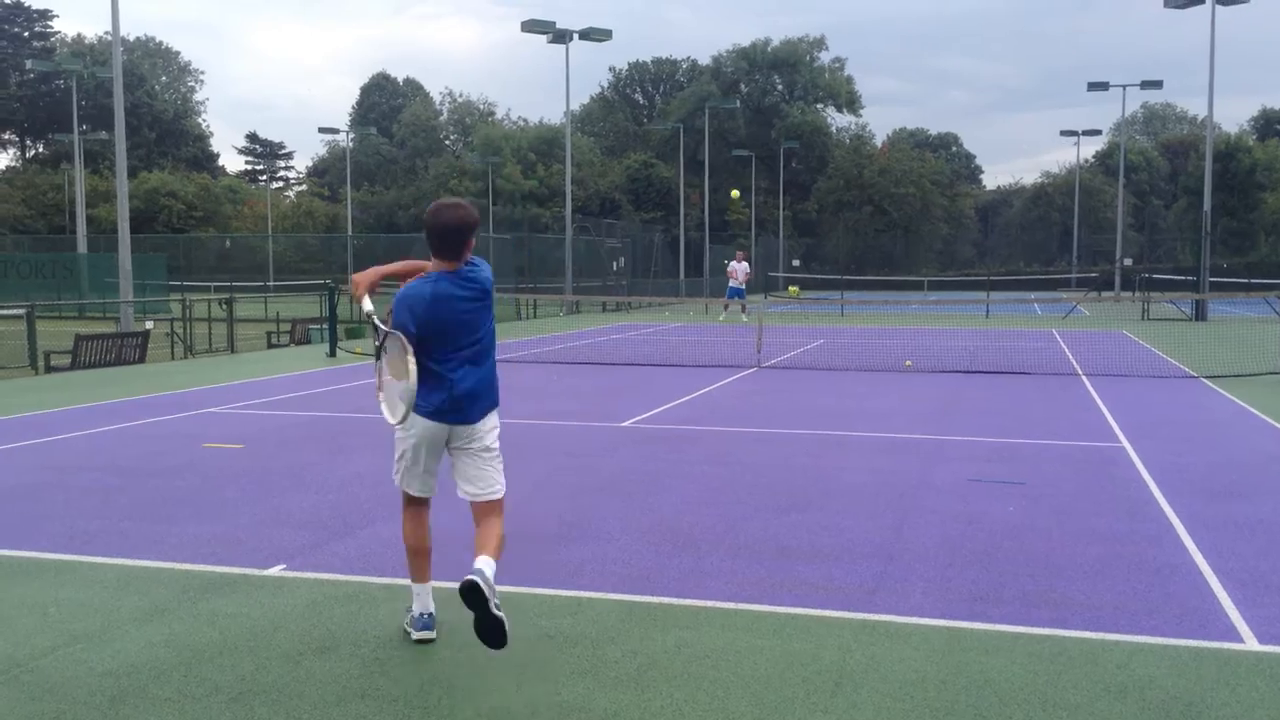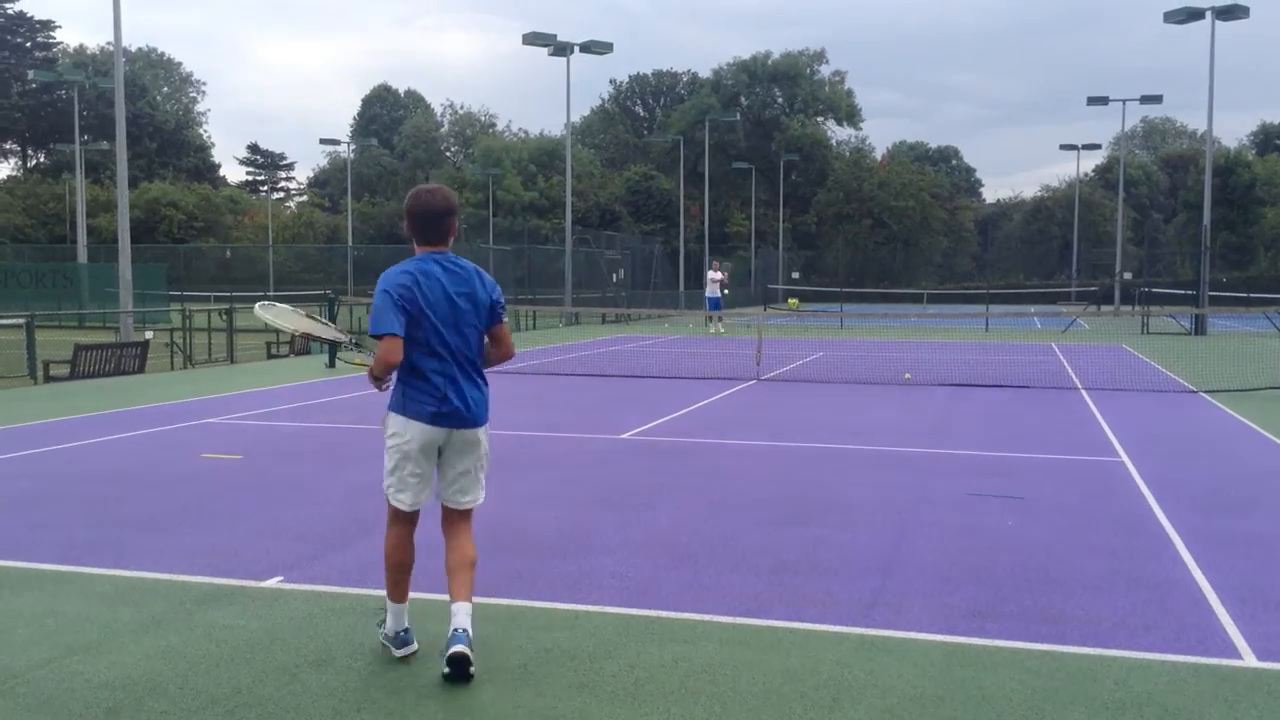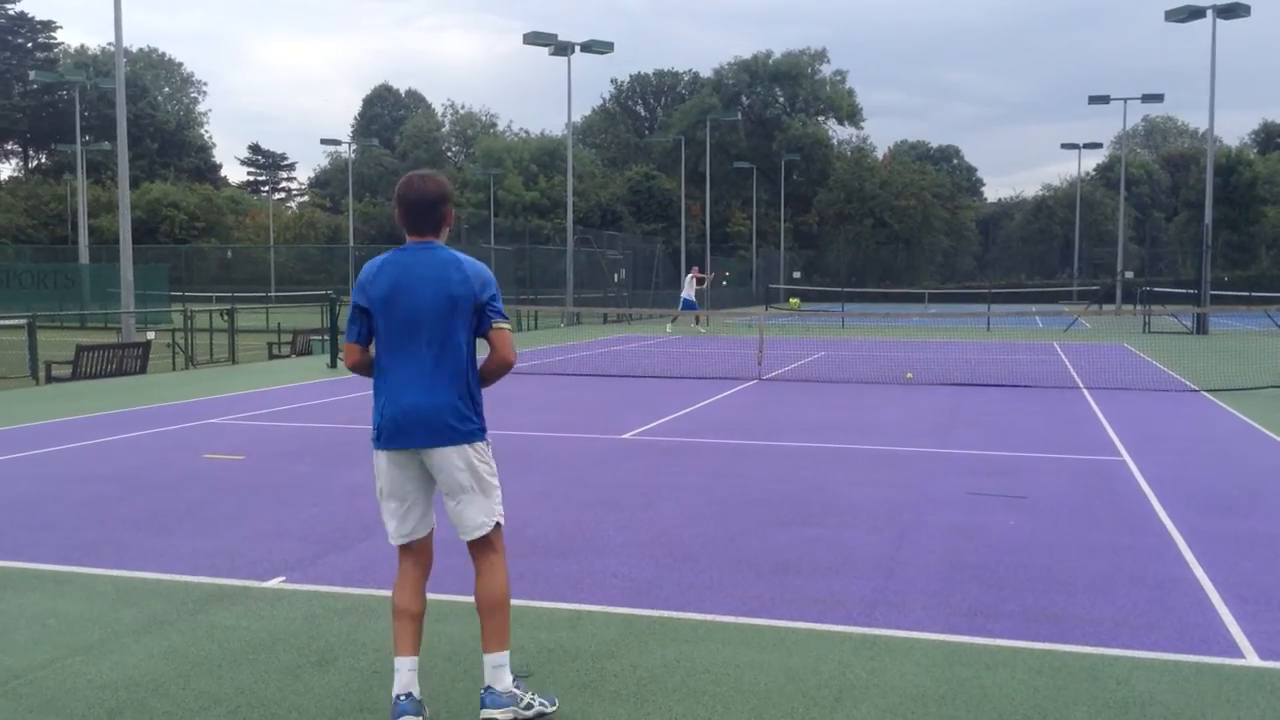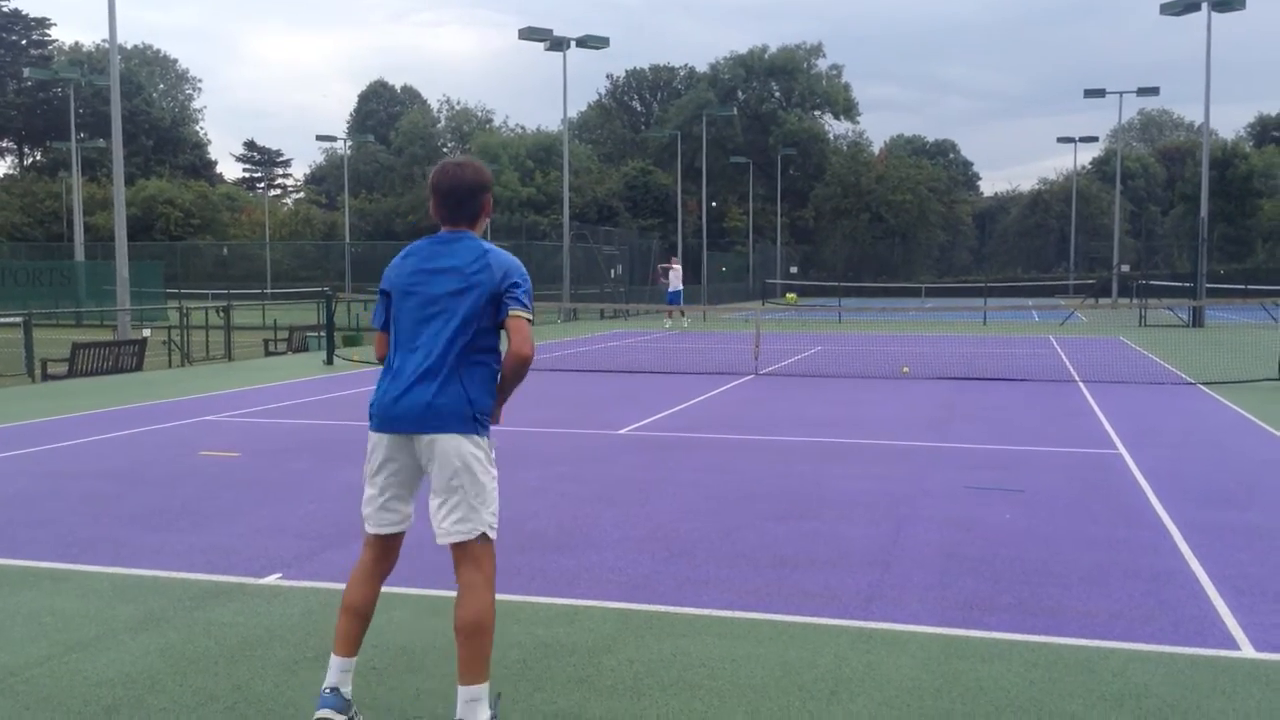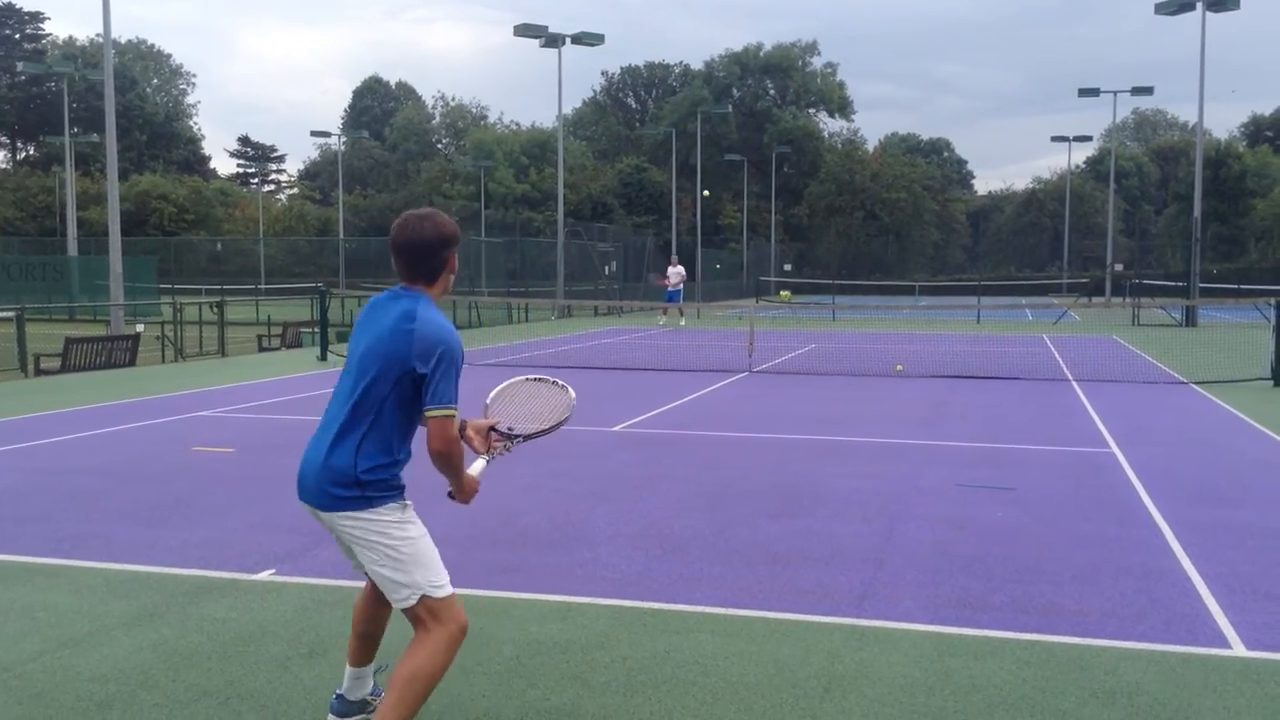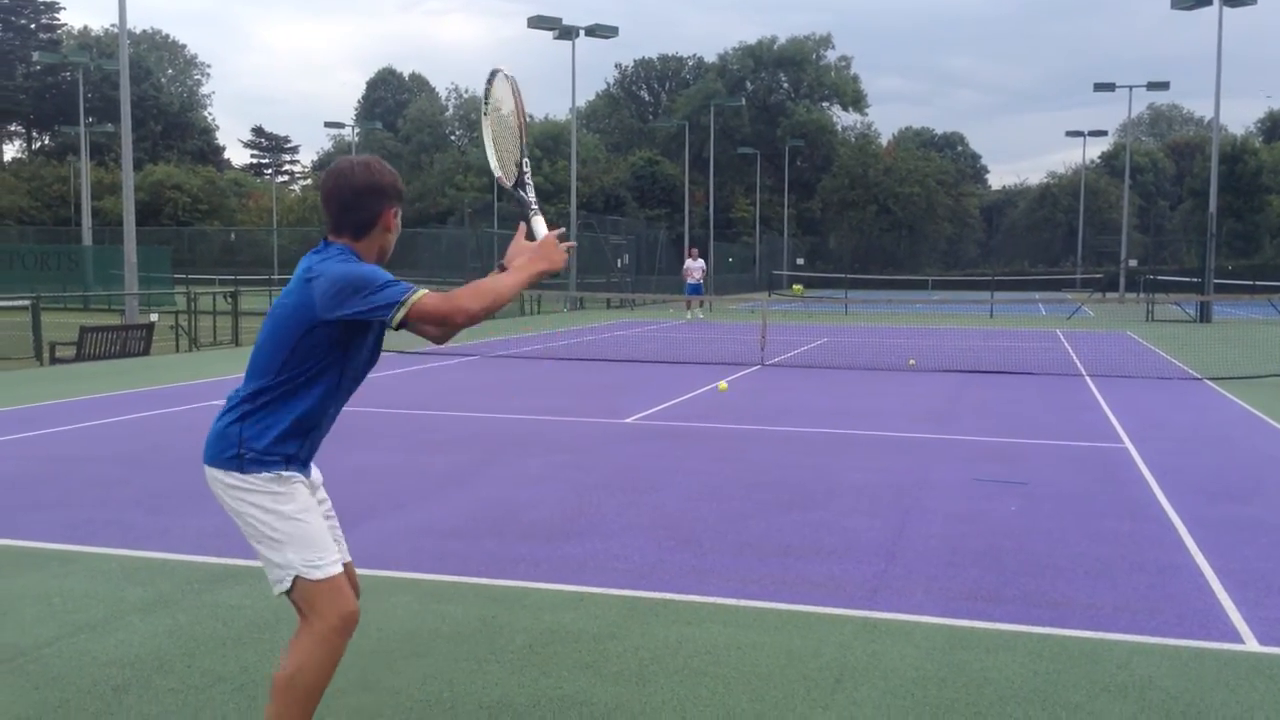
dt=0.5s
person 1, frame 1
left shoulder: (409, 300)
right shoulder: (481, 274)
right elbow: (431, 265)
right wrist: (376, 273)
left hip: (428, 414)
right hip: (478, 415)
left knee: (415, 506)
right knee: (490, 518)
left ankle: (422, 612)
right ankle: (478, 578)
person 1, frame 2
left shoulder: (396, 281)
right shoulder: (481, 280)
left elbow: (390, 357)
right elbow: (503, 350)
left wrist: (377, 375)
left hip: (415, 416)
right hip: (470, 414)
left knee: (401, 520)
right knee: (458, 524)
left ankle: (398, 626)
right ankle: (460, 633)
person 1, frame 3
left shoulder: (372, 275)
right shoulder: (476, 276)
left elbow: (354, 359)
right elbow: (504, 356)
left hip: (394, 433)
right hip: (456, 432)
left knee: (412, 560)
right knee: (488, 552)
person 1, frame 4
left shoulder: (402, 263)
right shoulder: (504, 268)
left elbow: (382, 350)
right elbow: (521, 351)
right wrist: (497, 397)
left hip: (391, 417)
right hip: (455, 423)
left knee: (377, 554)
right knee: (475, 564)
person 1, frame 5
left shoulder: (376, 310)
right shoulder: (437, 334)
right elbow: (441, 444)
left wrist: (465, 426)
right wrist: (462, 482)
left hip: (321, 481)
right hip: (362, 493)
left knee: (383, 583)
right knee: (444, 623)
person 1, frame 6
left shoulder: (343, 269)
right shoulder: (340, 277)
left elbow: (437, 326)
right elbow: (450, 311)
left wrist: (508, 270)
right wrist: (532, 270)
left hip: (284, 459)
right hip: (254, 465)
left knee: (341, 595)
right knee: (333, 613)
